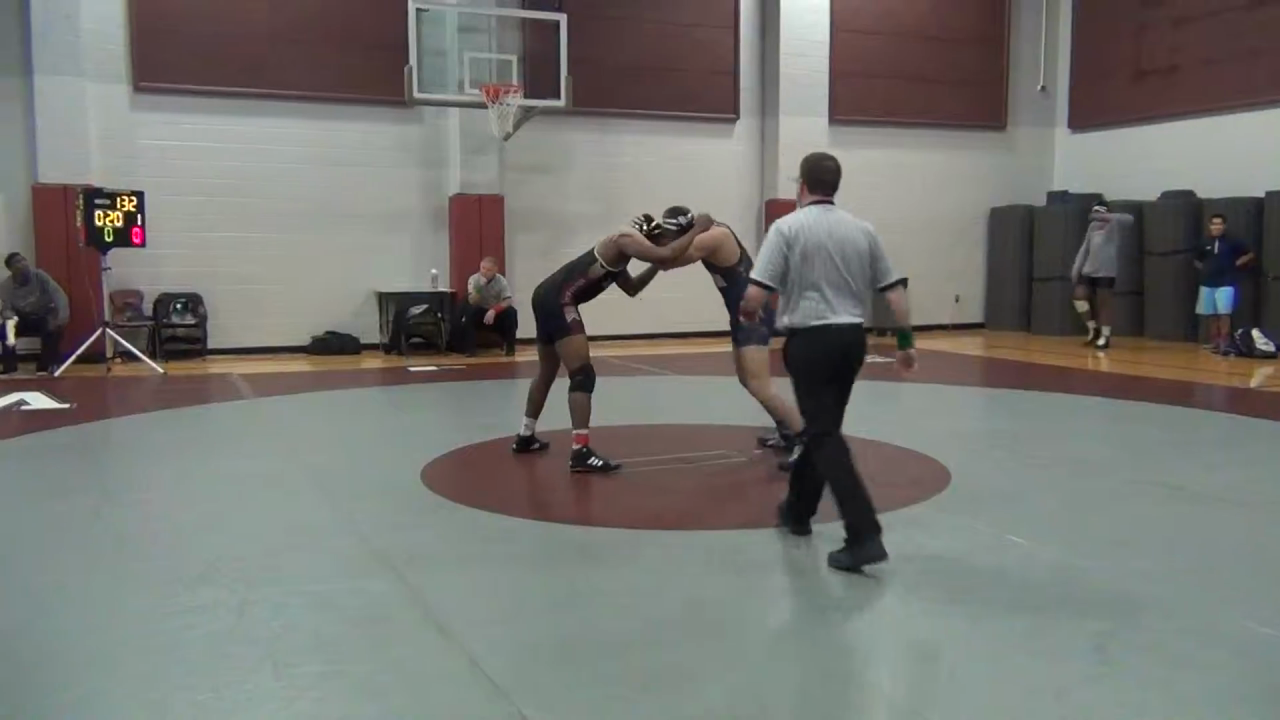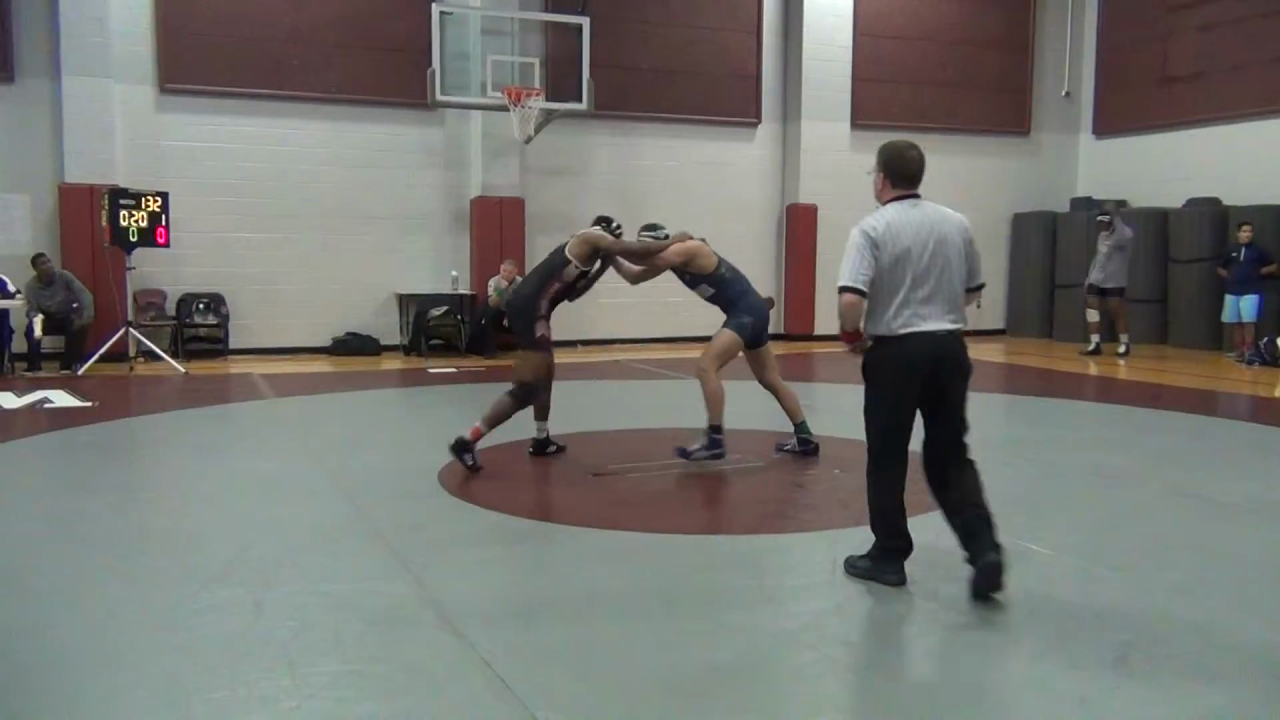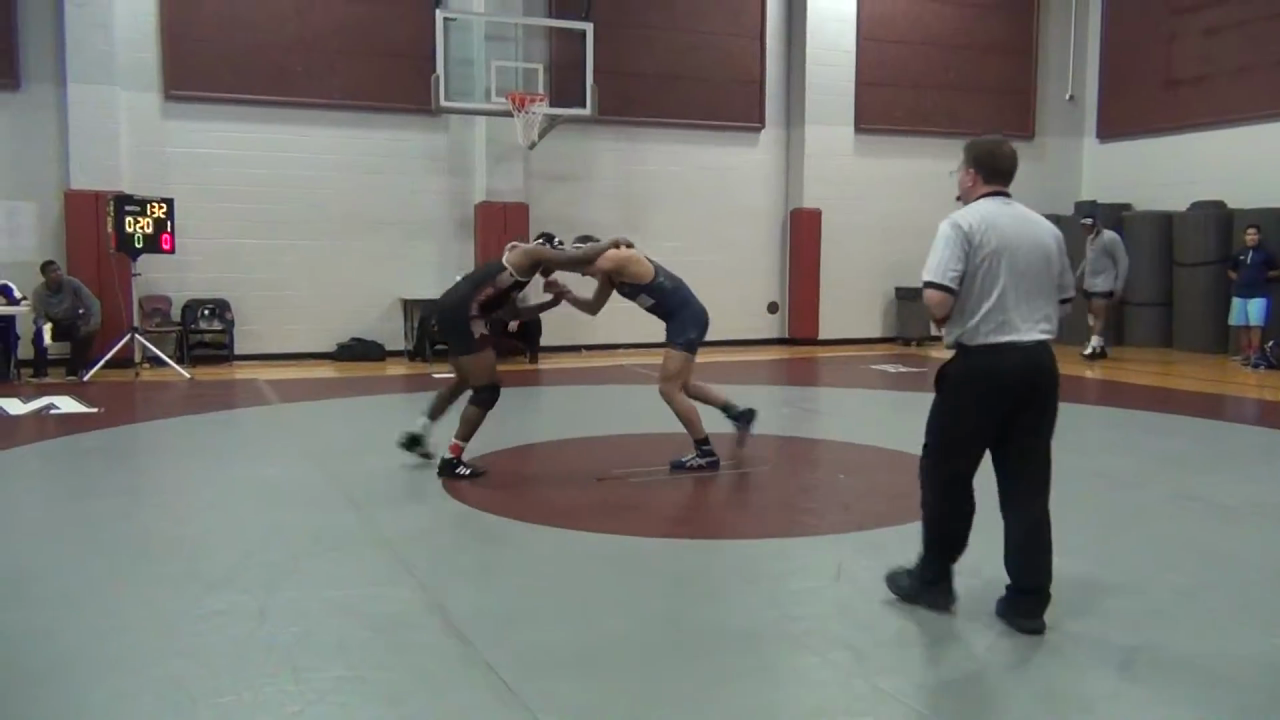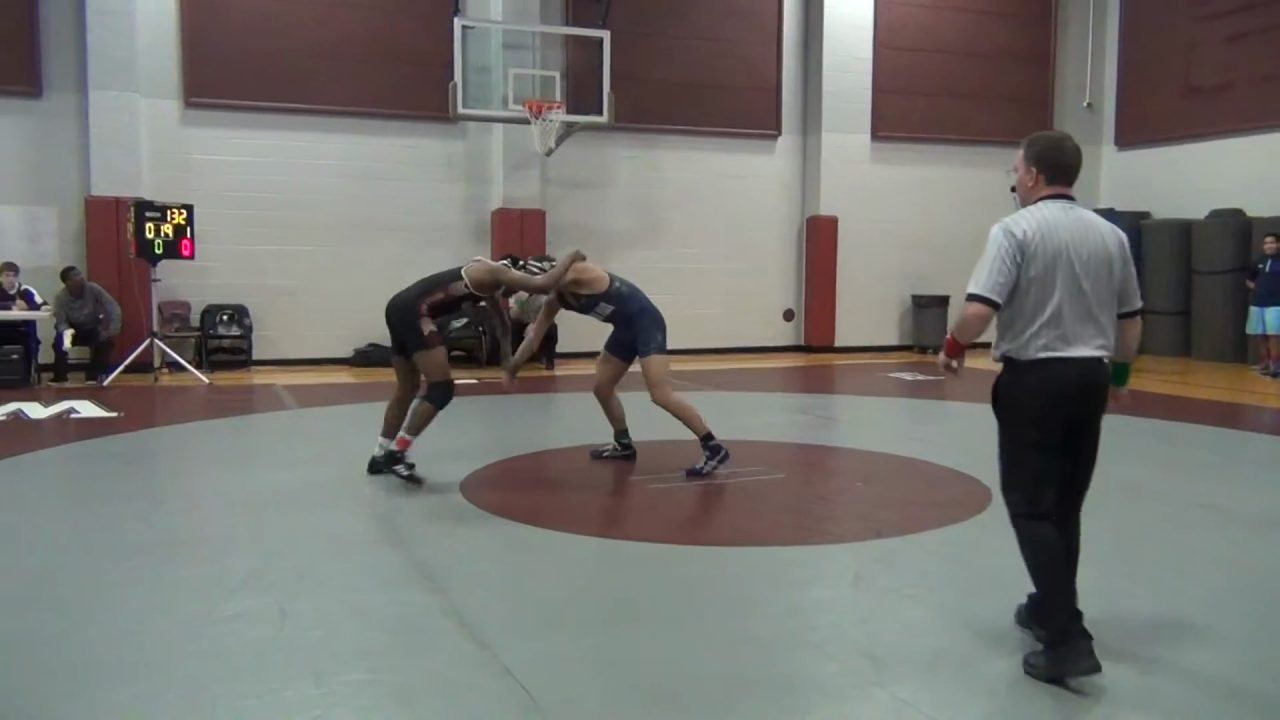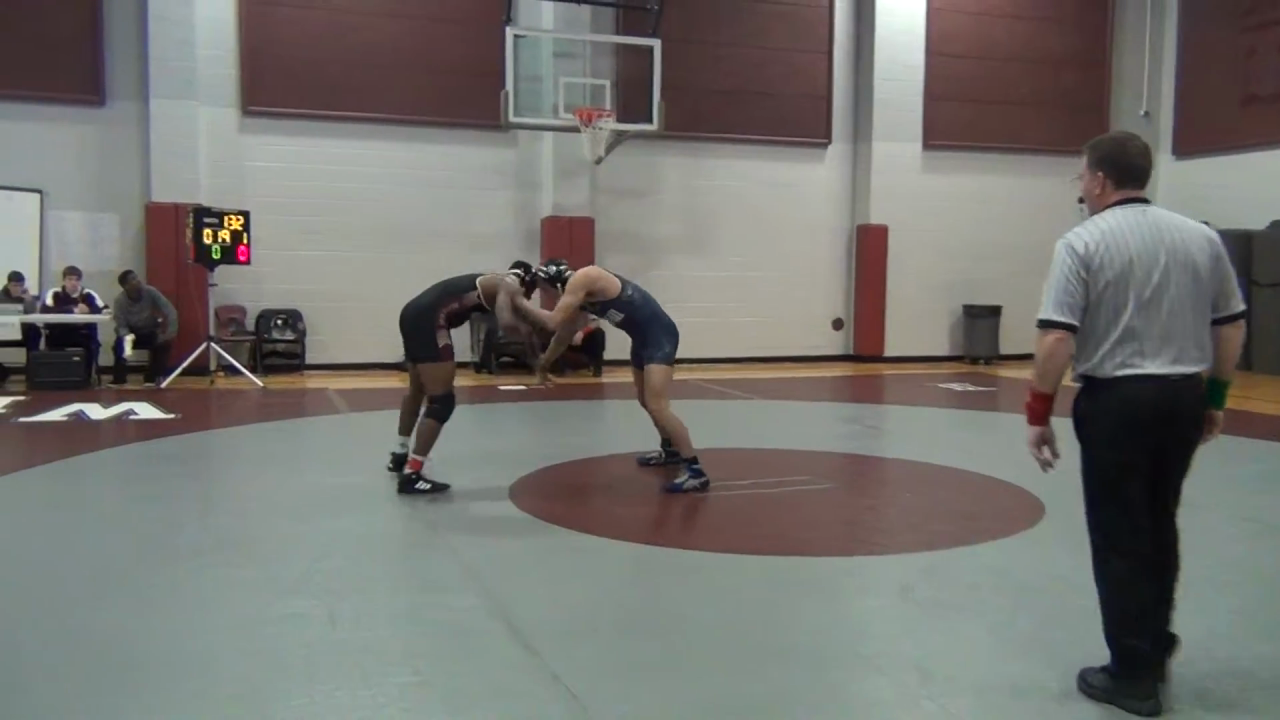
dt=0.4s
person 1, frame 1
left shoulder: (787, 228)
right shoulder: (863, 230)
left elbow: (757, 293)
right elbow: (894, 291)
left wrist: (747, 311)
right wrist: (905, 340)
left hip: (810, 342)
right hip: (852, 339)
left knee: (825, 438)
right knee: (824, 429)
left ankle: (864, 536)
right ankle: (798, 510)
person 1, frame 2
left shoulder: (872, 229)
right shoulder: (957, 223)
left elbow: (851, 300)
right elbow: (974, 291)
left wrist: (851, 332)
left hip: (896, 353)
right hip: (949, 349)
left knee: (887, 458)
right knee: (951, 455)
left ankle: (889, 557)
right ankle: (985, 549)
person 1, frame 3
left shoulder: (961, 224)
right shoulder: (1045, 229)
left elbow: (936, 298)
right elbow: (1062, 303)
left wrist: (948, 320)
left hip: (979, 365)
right hip: (1038, 364)
left knee: (945, 471)
right knee: (1026, 487)
left ankle: (933, 577)
right ankle: (1027, 602)
person 1, frame 4
left shoulder: (1015, 229)
right shoulder: (1111, 235)
left elbow: (979, 311)
right elbow: (1130, 318)
left wrist: (953, 347)
right wrist: (1117, 371)
left hip: (1033, 381)
right hip: (1090, 379)
left knee: (1035, 509)
right knee: (1064, 505)
left ankle: (1066, 642)
right ankle: (1049, 608)
person 1, frame 5
left shoulder: (1082, 242)
right shoulder: (1200, 236)
left elbow: (1056, 340)
right elbow: (1231, 327)
left wrist: (1038, 414)
right wrist: (1215, 396)
left hip: (1116, 403)
right hip: (1183, 398)
left knee: (1120, 538)
right knee: (1157, 523)
right ankle: (1153, 637)
person 2, frame 1
left shoulder: (615, 259)
right shoulder: (625, 239)
left elbow: (632, 289)
right elbow: (665, 256)
left wrist: (655, 266)
right wrist: (697, 230)
left hip: (546, 298)
right hip: (557, 301)
left knee: (548, 371)
right knee: (583, 375)
left ankle: (525, 437)
right ankle: (581, 452)
person 2, frame 2
left shoulder: (575, 246)
right shoulder: (594, 239)
left elbow: (571, 293)
right elbow: (637, 250)
left wrist: (599, 271)
right wrist: (672, 242)
left hip: (520, 305)
right hip: (531, 309)
left knee: (544, 375)
right knee: (528, 388)
left ankle: (541, 440)
right ankle: (465, 442)
person 2, frame 3
left shoulder: (520, 260)
right shoulder: (533, 254)
left elbow: (510, 312)
right elbow: (581, 257)
left wrist: (550, 304)
right wrist: (611, 244)
left hip: (451, 307)
right hip: (462, 312)
left knee: (464, 381)
right knee: (487, 391)
left ankle: (417, 435)
right ankle: (450, 459)
person 2, frame 4
left shoulder: (485, 280)
right shoulder: (493, 272)
left elbow: (502, 320)
right elbow: (540, 285)
left wrist: (508, 357)
right wrist: (569, 260)
left hip: (399, 308)
right hip: (414, 311)
left knee: (407, 390)
right knee: (441, 389)
left ankle: (382, 455)
right ankle: (395, 453)
person 2, frame 5
left shoulder: (498, 283)
right shoulder: (508, 286)
left elbow: (515, 323)
right elbow: (507, 323)
left hip: (413, 314)
right hip: (429, 321)
left knee: (418, 391)
right knee: (442, 401)
left ankle: (400, 455)
right ankle: (411, 474)
person 3, frame 1
left shoulder: (712, 238)
right shoulder: (709, 234)
left elbow: (668, 262)
right hip: (744, 314)
left knee: (759, 387)
right knee: (749, 380)
right ankle: (787, 434)
person 3, frame 2
left shoulder: (688, 250)
right shoulder: (671, 258)
right elbow: (634, 276)
right wrist: (610, 259)
left hip: (746, 311)
right hip: (751, 310)
left knee: (707, 367)
right knee: (770, 380)
left ankle: (714, 441)
right ankle: (804, 438)
person 3, frame 3
left shoulder: (622, 259)
right shoulder: (608, 273)
right elbow: (594, 308)
right wrist: (566, 295)
left hip: (688, 318)
right hip: (679, 319)
left knee: (669, 389)
right knee: (682, 385)
left ankle: (706, 453)
right ankle: (739, 414)
person 3, frame 4
left shoulder: (576, 272)
right shoulder: (556, 299)
right elbow: (535, 334)
right wrist: (513, 367)
left hip: (647, 323)
right hip: (625, 328)
left knee: (661, 396)
right knee: (602, 389)
left ankle: (713, 449)
right ankle: (623, 444)
person 3, frame 5
left shoulder: (582, 279)
right shoulder: (576, 298)
left elbow: (553, 323)
right elbow: (562, 336)
left wrist: (522, 306)
right wrist: (544, 363)
left hip: (659, 332)
right hip: (642, 335)
left knee: (657, 405)
right knee: (646, 400)
left ankle: (695, 470)
right ankle: (670, 450)
